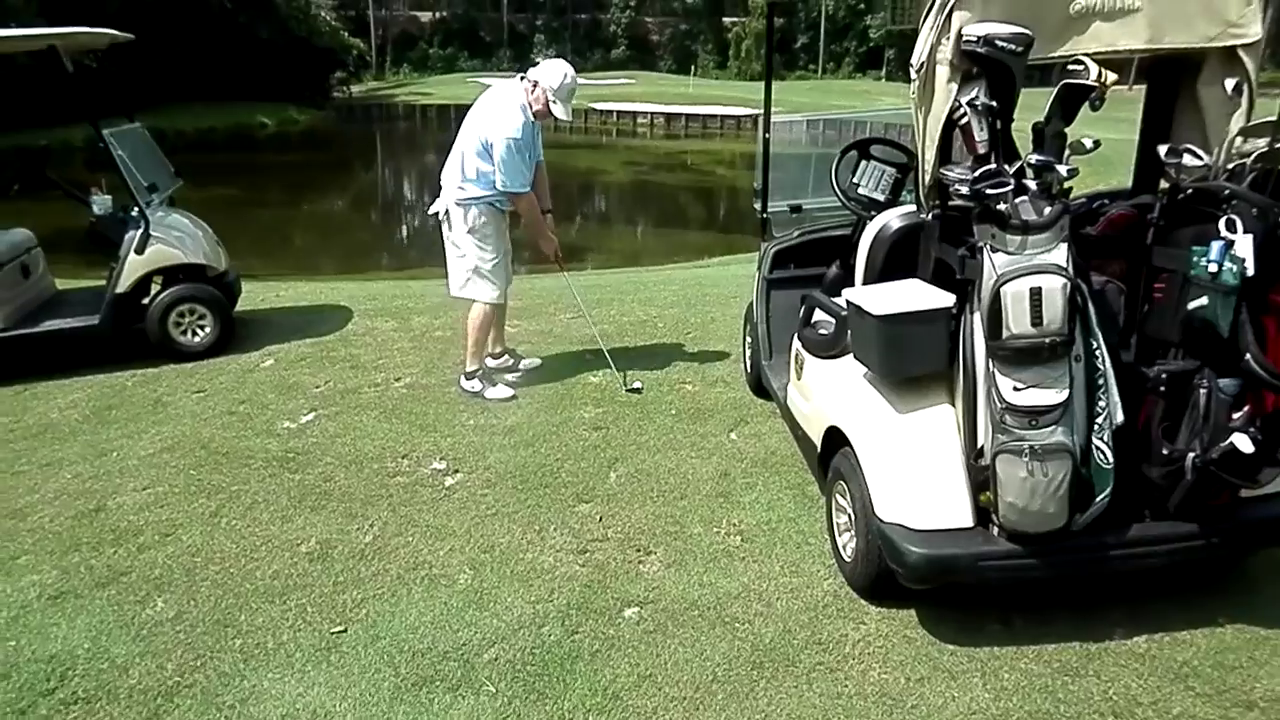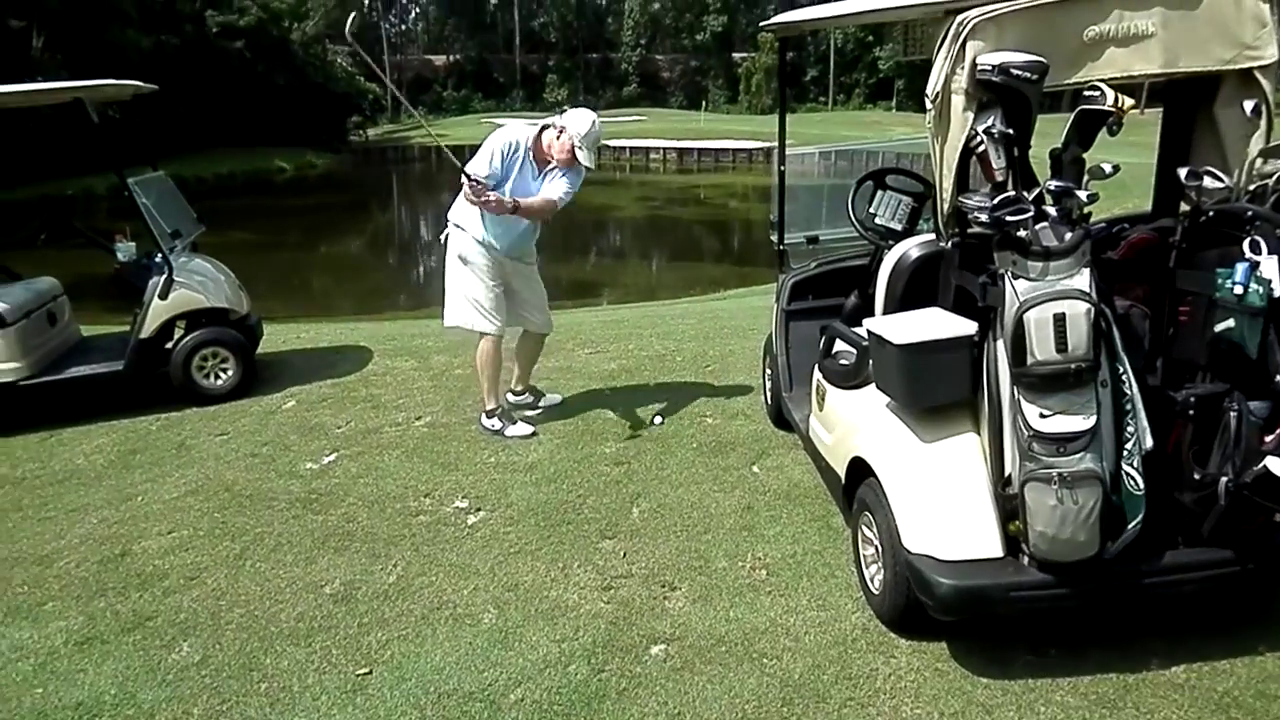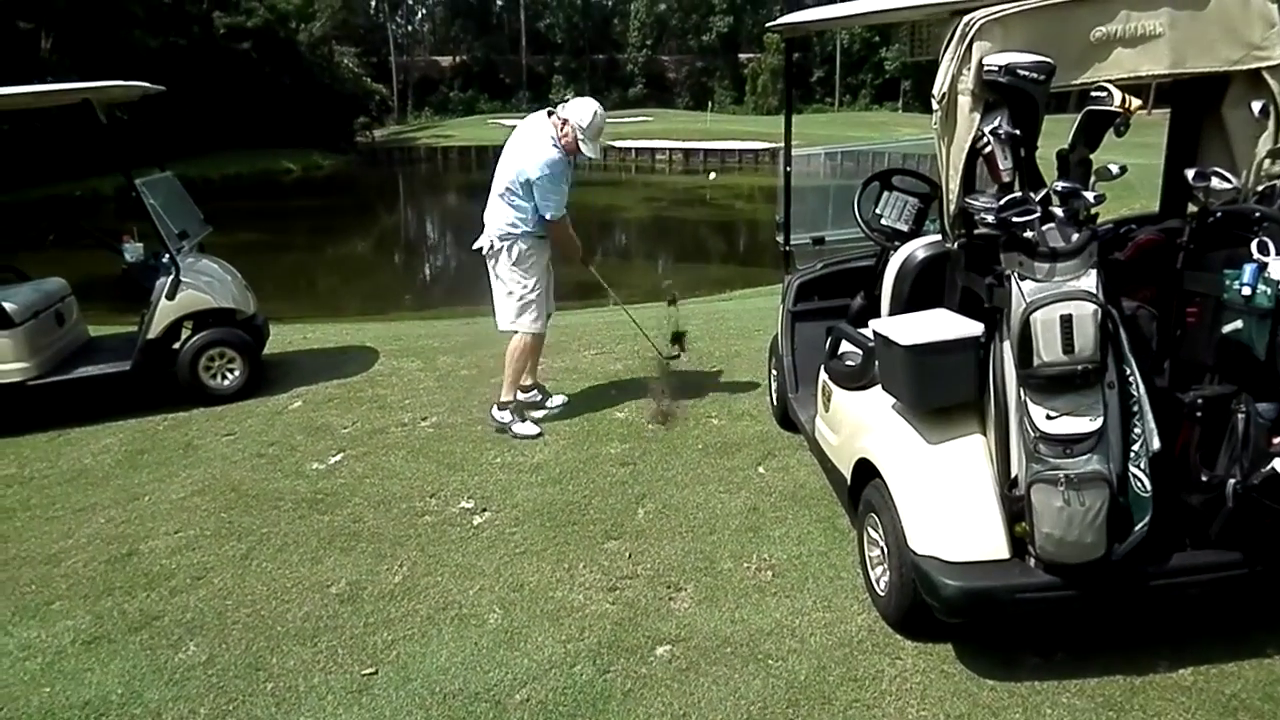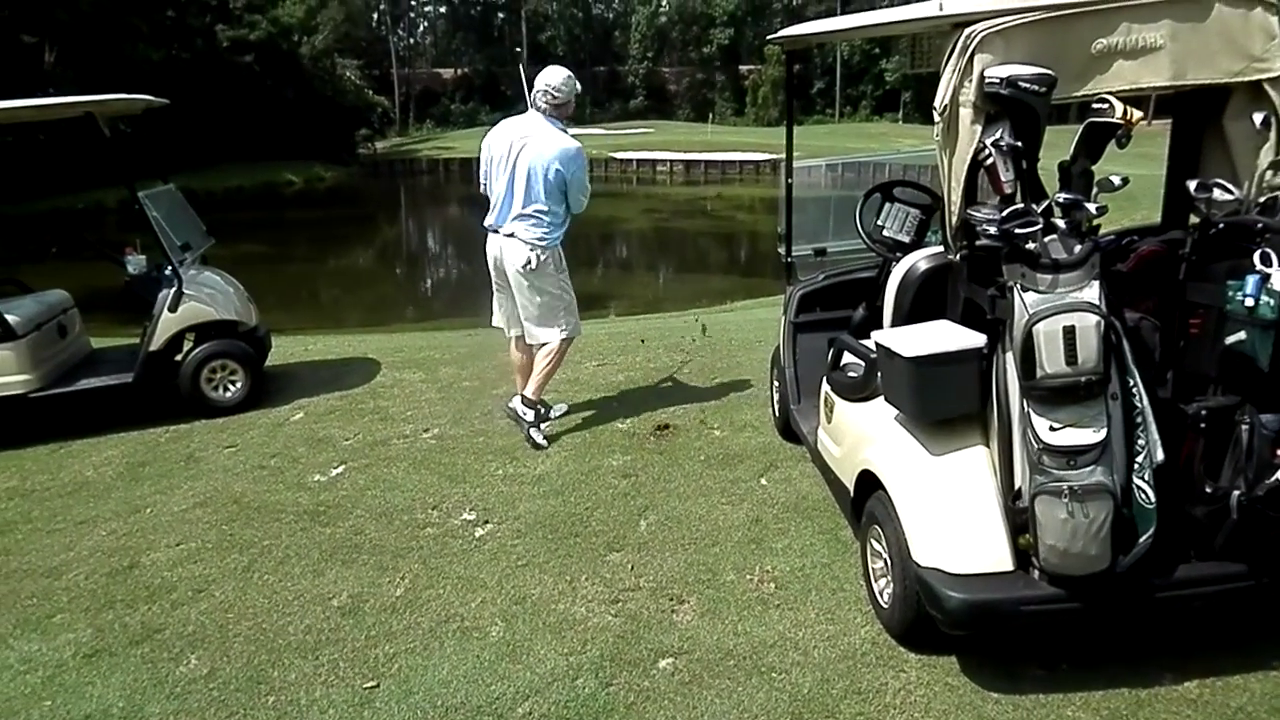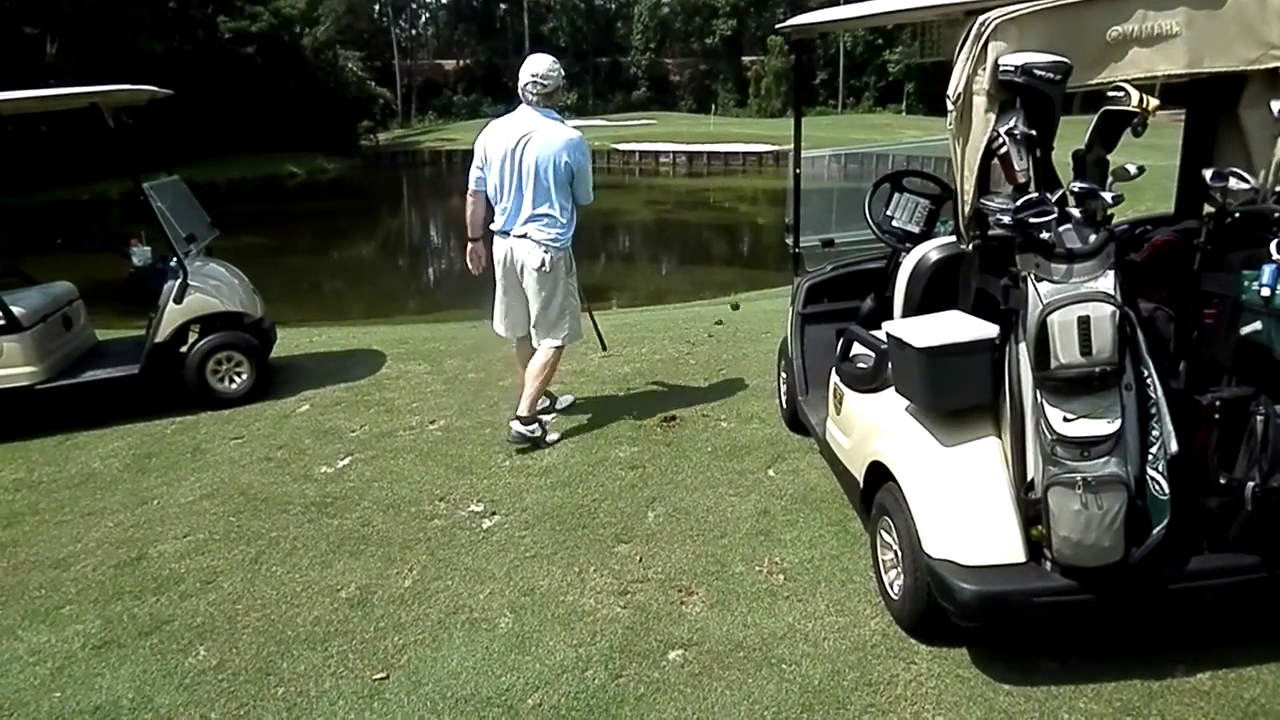
dt=0.5s
person 1, frame 1
left shoulder: (521, 101)
right shoulder: (509, 124)
left elbow: (536, 163)
right elbow: (518, 192)
left wrist: (547, 214)
right wrist: (542, 236)
left hip: (487, 204)
right hip: (471, 208)
left knee: (499, 284)
right knee: (487, 291)
left ankle: (497, 355)
right ankle: (472, 374)
person 1, frame 2
left shoulder: (571, 170)
right shoulder: (508, 139)
left elbow: (548, 206)
right elbow: (471, 187)
left wrist: (510, 205)
right wrist: (476, 190)
left hip: (518, 252)
right hip: (474, 242)
left knee: (538, 325)
right knee: (491, 328)
left ankle: (520, 391)
right ankle: (491, 412)
person 1, frame 3
left shoulder: (539, 122)
right shoulder: (547, 159)
right elbow: (556, 221)
left wrist: (563, 239)
right wrist: (573, 248)
left hip: (520, 237)
right hip: (513, 242)
left knee: (536, 317)
right knee: (528, 323)
left ankle: (527, 388)
right ankle: (504, 406)
person 1, frame 4
left shoulder: (499, 131)
right shoulder: (568, 149)
left elbow: (486, 187)
right elbow: (578, 205)
left hip: (497, 242)
right hip: (535, 251)
left knee: (519, 330)
right knee: (560, 331)
left ankle: (528, 401)
right ankle: (527, 401)
person 1, frame 5
left shoulder: (493, 132)
right shoulder: (570, 140)
left elbow: (475, 194)
right elbow: (581, 201)
left wrist: (474, 239)
left hip: (504, 244)
right hip: (547, 249)
left knee: (523, 332)
right knee: (552, 338)
left ankle: (539, 398)
right ankle: (524, 420)
